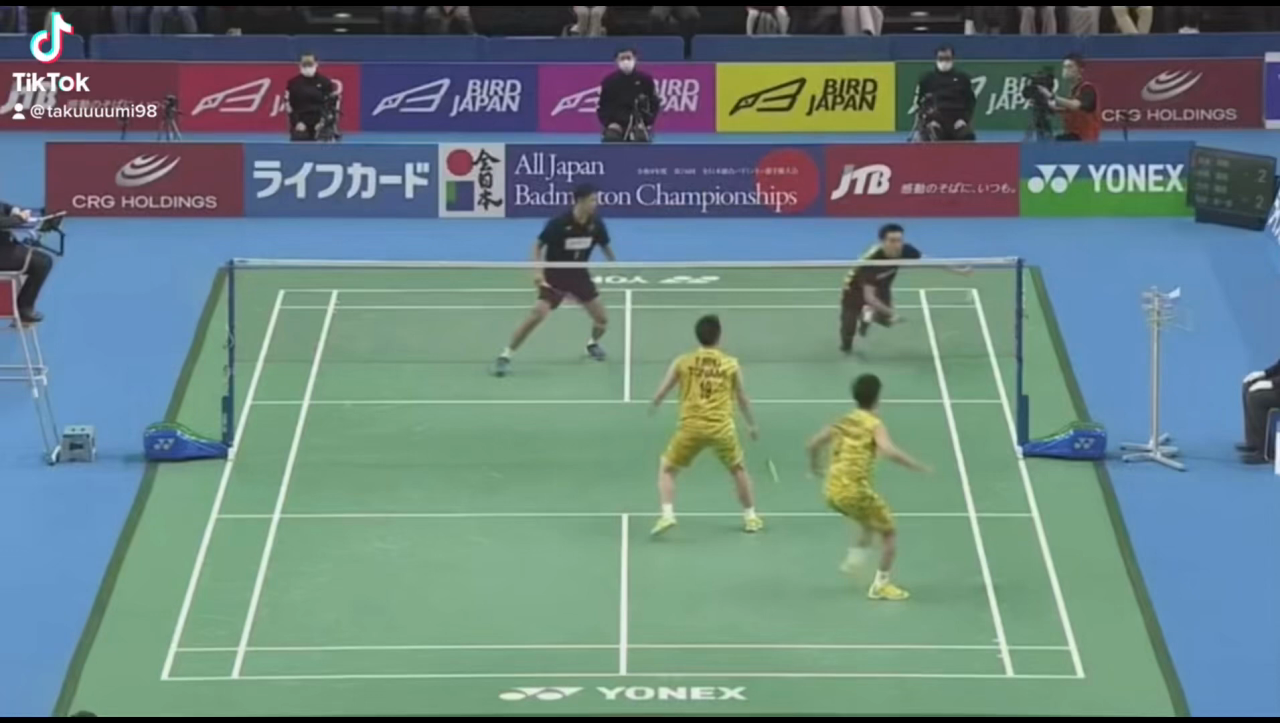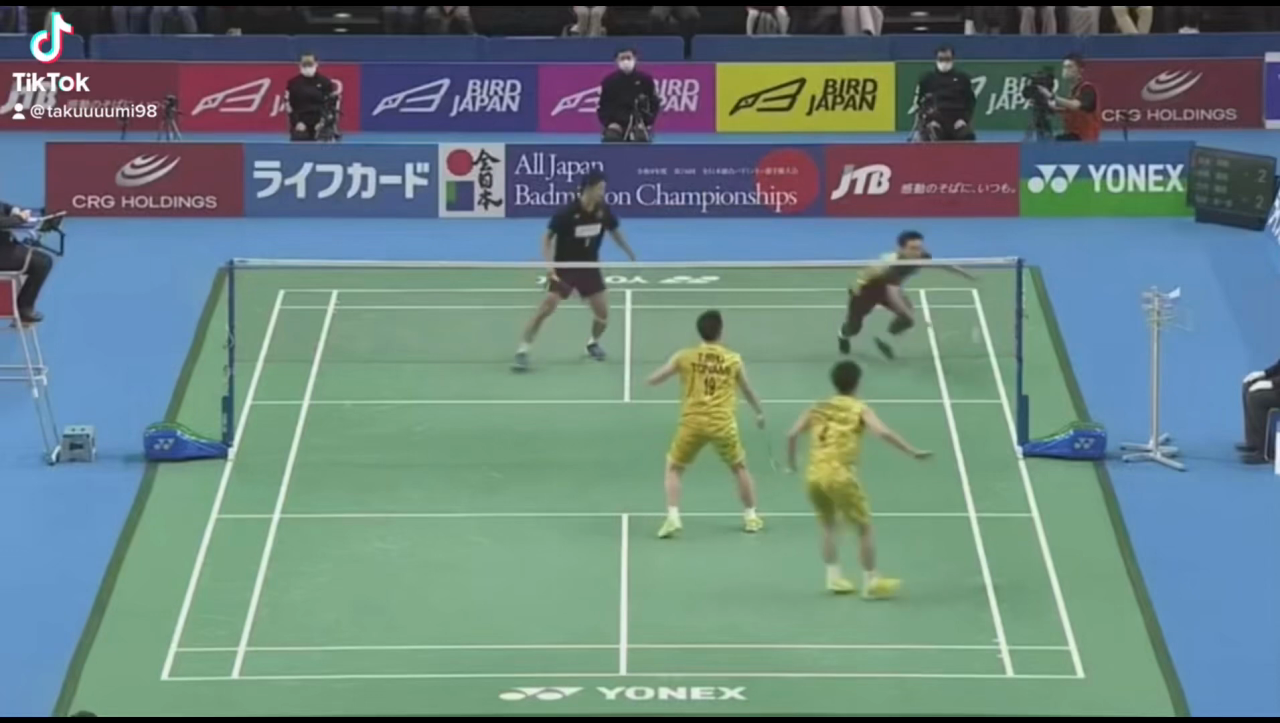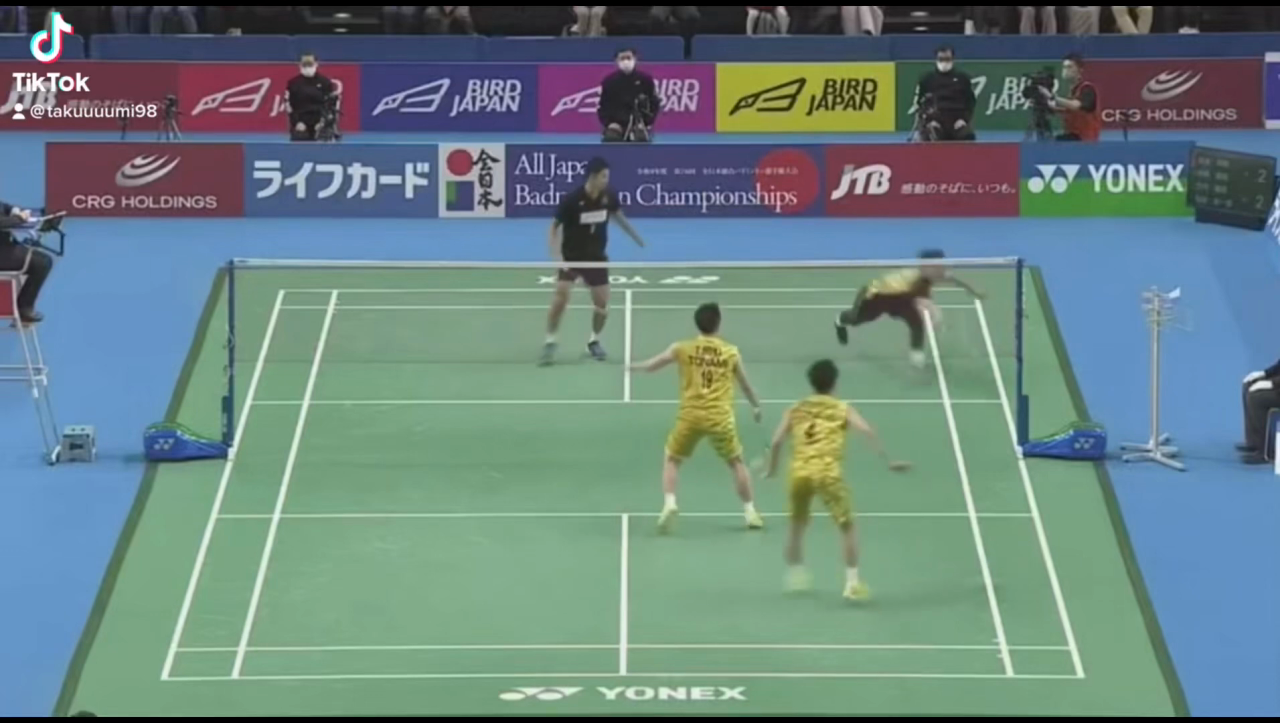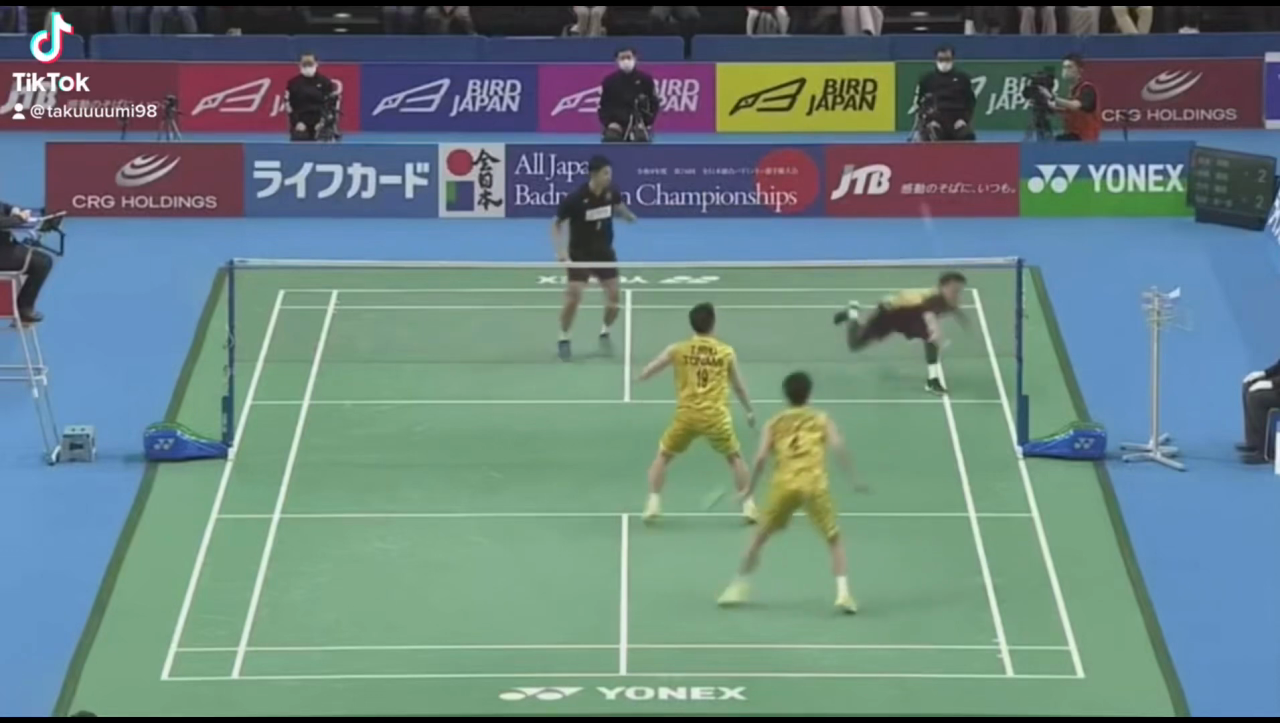
dt=0.1s
person 1, frame 1
left shoulder: (841, 422)
right shoulder: (873, 424)
left elbow: (813, 446)
right elbow: (889, 452)
left wrist: (814, 466)
right wrist: (918, 467)
left hip: (832, 490)
right hip: (853, 491)
left knee: (872, 523)
right knee: (889, 532)
left ankle: (854, 557)
right ankle: (880, 585)
person 1, frame 2
left shoulder: (818, 408)
right shoulder: (859, 408)
left elbow: (792, 434)
right elbow: (883, 431)
left wrist: (792, 461)
right wrist: (912, 451)
left hip: (813, 476)
right hip: (838, 477)
left knee: (828, 525)
right knee: (864, 528)
left ankle: (834, 578)
right ankle: (872, 582)
person 1, frame 3
left shoulder: (796, 409)
right shoulder: (841, 408)
left elbow: (776, 441)
right elbow: (866, 430)
left wrist: (771, 468)
right wrist: (889, 460)
left hip: (799, 472)
right hip: (825, 472)
left knee: (797, 524)
right knee: (846, 526)
left ankle: (796, 575)
right ankle: (852, 583)
person 1, frame 4
left shoulder: (776, 422)
right shoulder: (821, 419)
left elbow: (761, 458)
right elbow: (838, 445)
left wrist: (749, 488)
right wrist: (852, 478)
left hip: (788, 485)
right hip: (814, 484)
left knee: (760, 536)
right knee: (834, 540)
left ankle: (738, 589)
right ankle: (843, 594)
person 2, frame 1
left shoulder: (682, 362)
right shoulder: (731, 364)
left elbow: (662, 391)
right elbow: (742, 399)
left wrist: (654, 405)
right wrist: (752, 425)
left hip: (691, 428)
right hip: (721, 427)
left knee: (667, 470)
right knee: (738, 470)
left ankle: (668, 515)
right ankle: (750, 516)
person 2, frame 2
left shoulder: (684, 356)
right shoulder: (733, 359)
left elbow: (656, 378)
right elbow: (748, 390)
left wrist: (649, 380)
right wrist: (760, 413)
left hip: (693, 424)
right hip: (723, 425)
left knee: (673, 469)
right knee: (740, 468)
left ankle: (673, 517)
right ankle: (751, 517)
person 2, frame 3
left shoulder: (682, 349)
right shoulder: (731, 352)
left elbow: (652, 365)
right elbow: (745, 384)
left wrist: (635, 366)
right wrist: (756, 406)
left hip: (690, 417)
right hip: (720, 418)
left knee: (672, 462)
right knee: (737, 463)
left ankle: (670, 505)
right ankle: (750, 512)
person 2, frame 4
left shoulder: (677, 350)
right shoulder: (726, 352)
left elbow: (650, 371)
right elbow: (738, 386)
left wrist: (640, 378)
right wrist: (749, 411)
left hip: (686, 416)
right hip: (716, 417)
left knee: (662, 457)
right knee: (735, 459)
left ankle: (653, 505)
right ankle: (748, 505)
person 3, frame 1
left shoulder: (596, 224)
right shoulder: (558, 223)
left elbow: (606, 248)
right elbow: (538, 248)
right wrist: (538, 273)
left hip: (580, 275)
right hip: (553, 277)
left knee: (602, 318)
right knee: (537, 317)
left ankle: (593, 344)
right ankle: (504, 358)
person 3, frame 2
left shoulder: (604, 210)
right shoulder: (566, 212)
left elbow: (615, 232)
right elbow: (548, 237)
left wrist: (632, 257)
right wrist: (549, 263)
left hip: (589, 267)
right hip: (565, 269)
left knee: (603, 313)
right knee: (547, 307)
left ankle: (593, 343)
right ankle: (523, 352)
person 3, frame 3
left shoulder: (609, 196)
right shoulder: (571, 200)
left elbow: (619, 216)
right elbow: (554, 227)
left wrist: (635, 236)
right wrist: (556, 253)
left hip: (597, 256)
right hip: (572, 256)
left knee: (601, 304)
right knee: (561, 296)
left ankle: (594, 341)
right ankle: (550, 344)
person 3, frame 4
left shoulder: (611, 191)
right shoulder: (575, 198)
left elbow: (619, 207)
right elbow: (557, 224)
left wrist: (631, 217)
right wrist: (560, 250)
left hip: (604, 251)
right hip: (579, 254)
left knee: (614, 297)
right knee: (574, 296)
left ankle: (605, 333)
right ankle: (564, 340)
